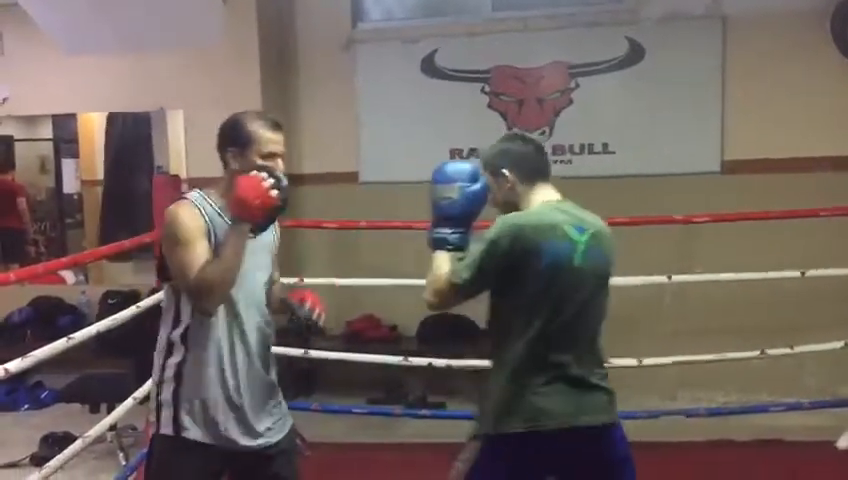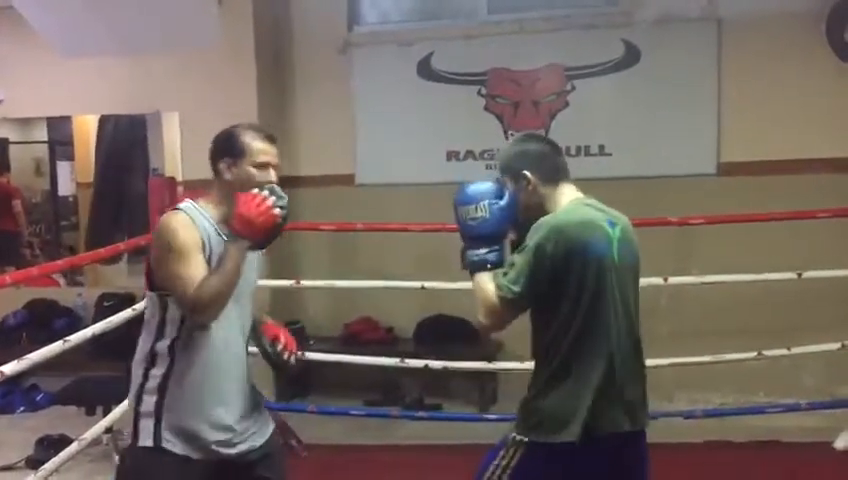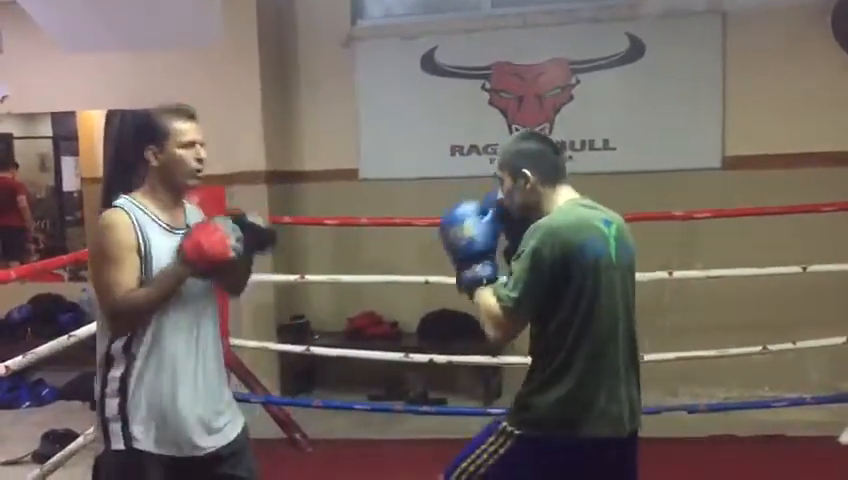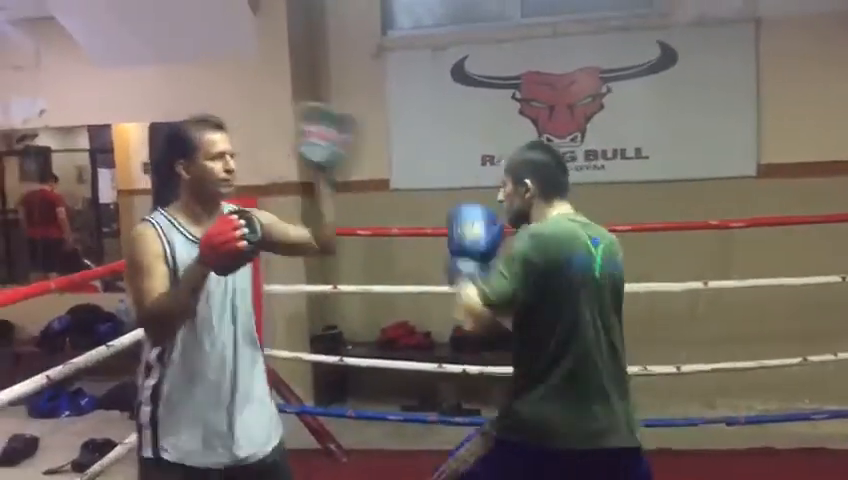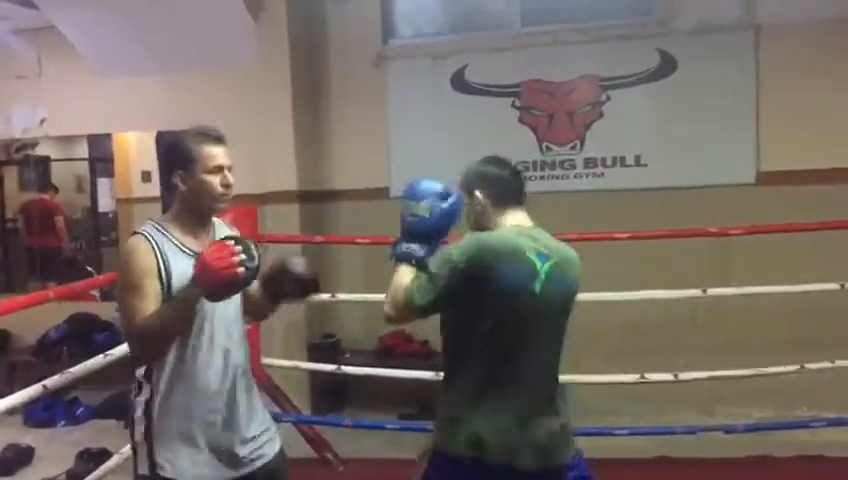
dt=0.3s
person 1, frame 1
left shoulder: (266, 219)
right shoulder: (187, 214)
right elbow: (207, 296)
left wrist: (293, 300)
right wrist: (242, 225)
left hip: (259, 403)
right hip: (193, 406)
person 1, frame 2
left shoulder: (249, 227)
right shoulder: (180, 226)
right elbow: (203, 305)
left wrist: (265, 326)
right wrist: (244, 239)
right hip: (173, 420)
person 1, frame 3
left shoulder: (197, 217)
right shoulder: (120, 223)
left elbow: (229, 286)
right elbow: (120, 313)
left wrist: (240, 259)
right wrist: (184, 264)
right hip: (140, 417)
person 1, frame 4
left shoulder: (242, 221)
right shoulder: (151, 234)
left elbow: (321, 243)
right elbow: (154, 323)
left wrist: (321, 177)
right wrist: (205, 263)
right hip: (178, 427)
person 1, frame 5
left shoulder: (231, 237)
right shoulder: (144, 249)
right elbow: (141, 343)
left wrist: (275, 287)
right wrist: (197, 286)
right hip: (176, 442)
person 2, frame 1
left shoulder: (515, 230)
right shoulder: (599, 231)
left elbow: (437, 295)
left wrist: (447, 229)
left hip: (523, 419)
right hip: (593, 413)
person 2, frame 2
left shoulder: (554, 230)
right shoulder: (618, 225)
left elbow: (491, 316)
left wrist: (480, 249)
right wrist: (526, 235)
left hip: (562, 422)
right hip: (624, 417)
person 2, frame 3
left shoulder: (550, 232)
right shoulder: (614, 225)
left elbow: (500, 327)
left wrist: (474, 266)
right wrist: (520, 239)
left hip: (554, 419)
right hip: (616, 414)
person 2, frame 4
left shoulder: (537, 240)
right shoulder: (608, 244)
left elbow: (477, 319)
left wrist: (468, 264)
left hip: (537, 429)
right hip: (611, 428)
person 2, frame 5
left shoulder: (477, 252)
right shoulder: (567, 260)
left elbow: (396, 310)
left wrist: (412, 244)
left hip: (472, 443)
right hip: (549, 442)
